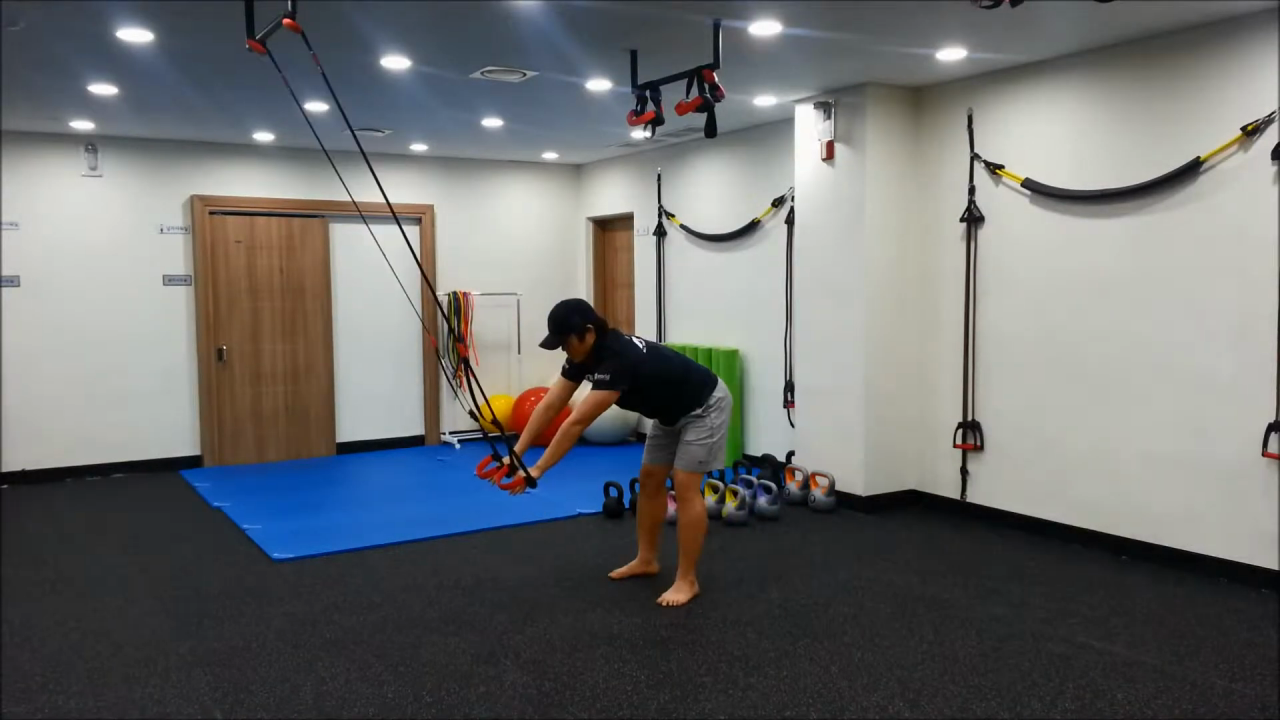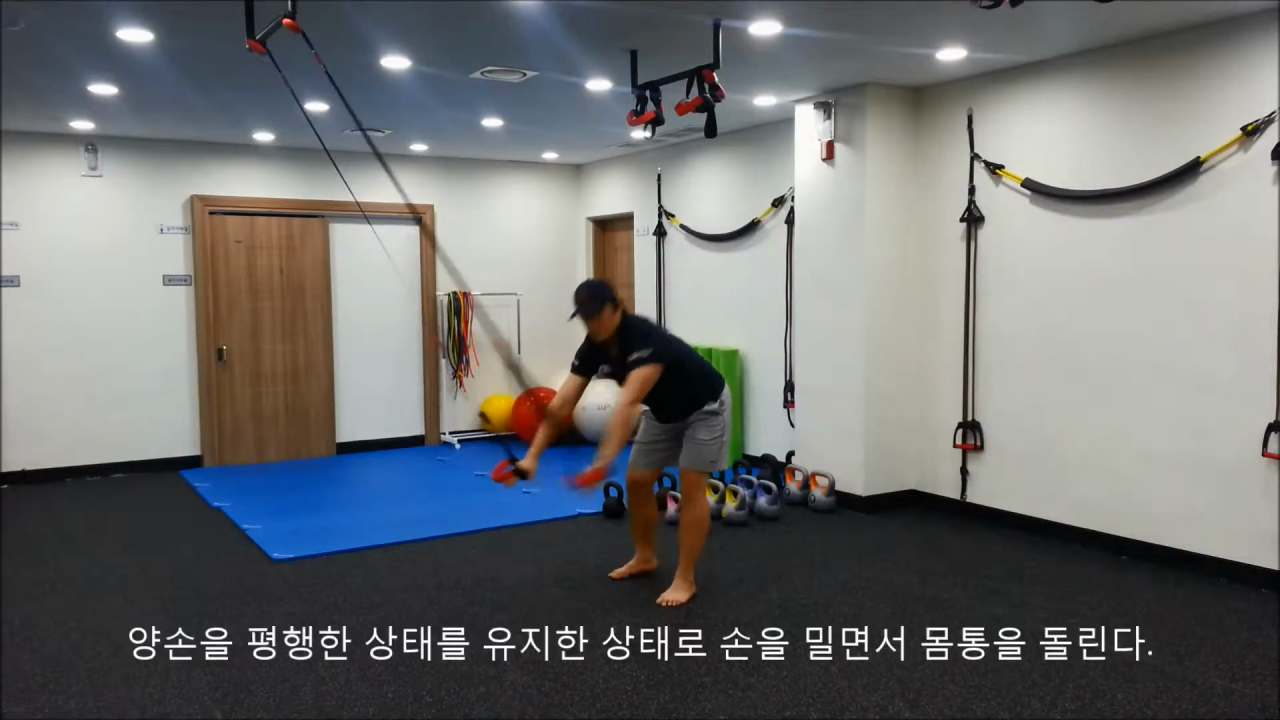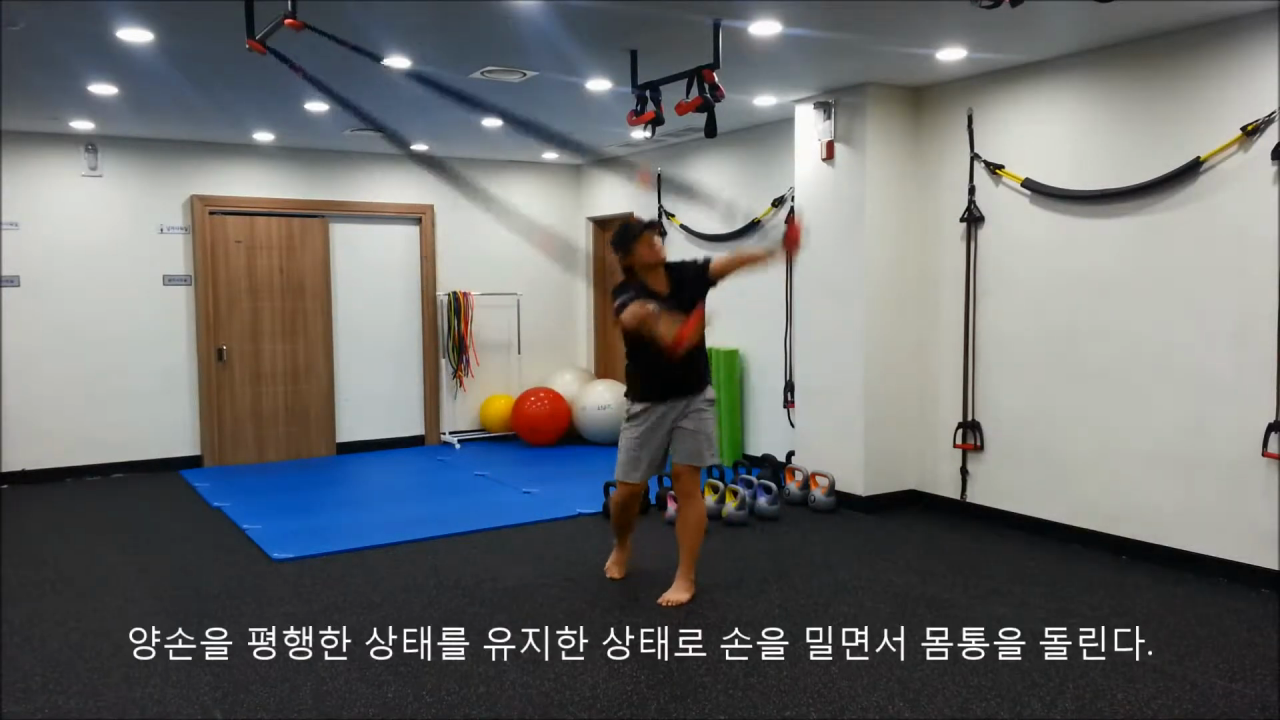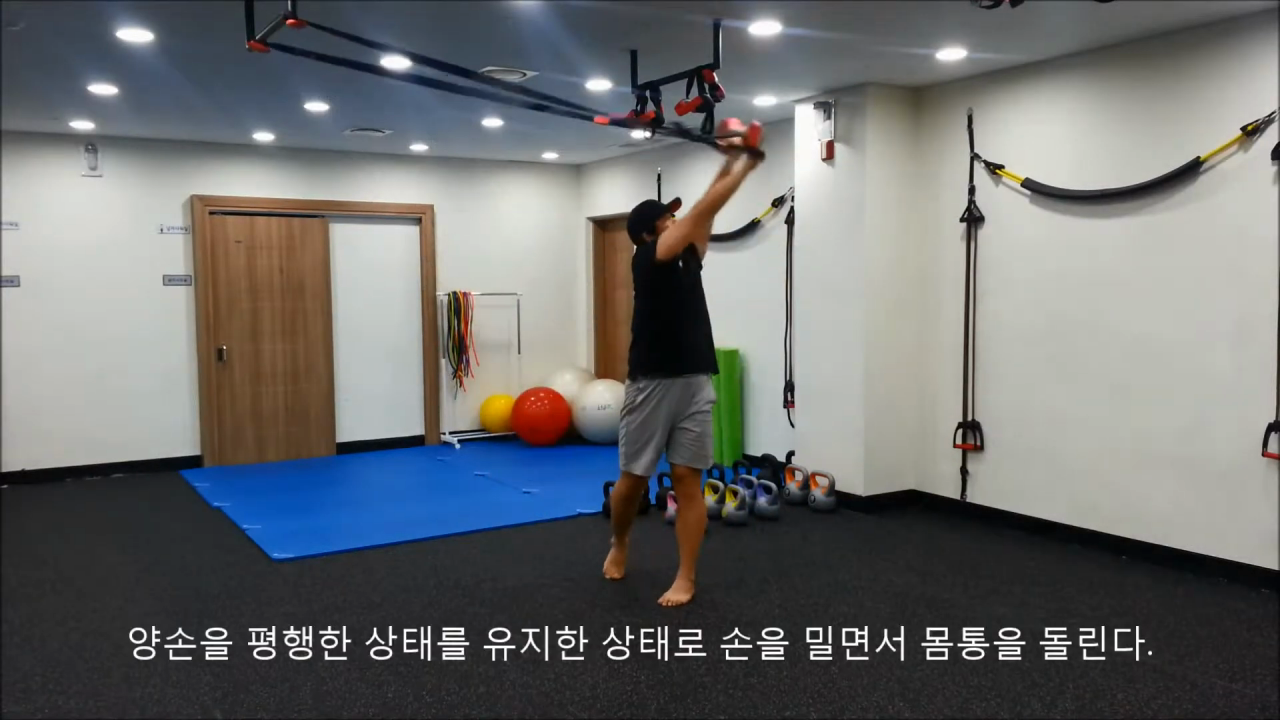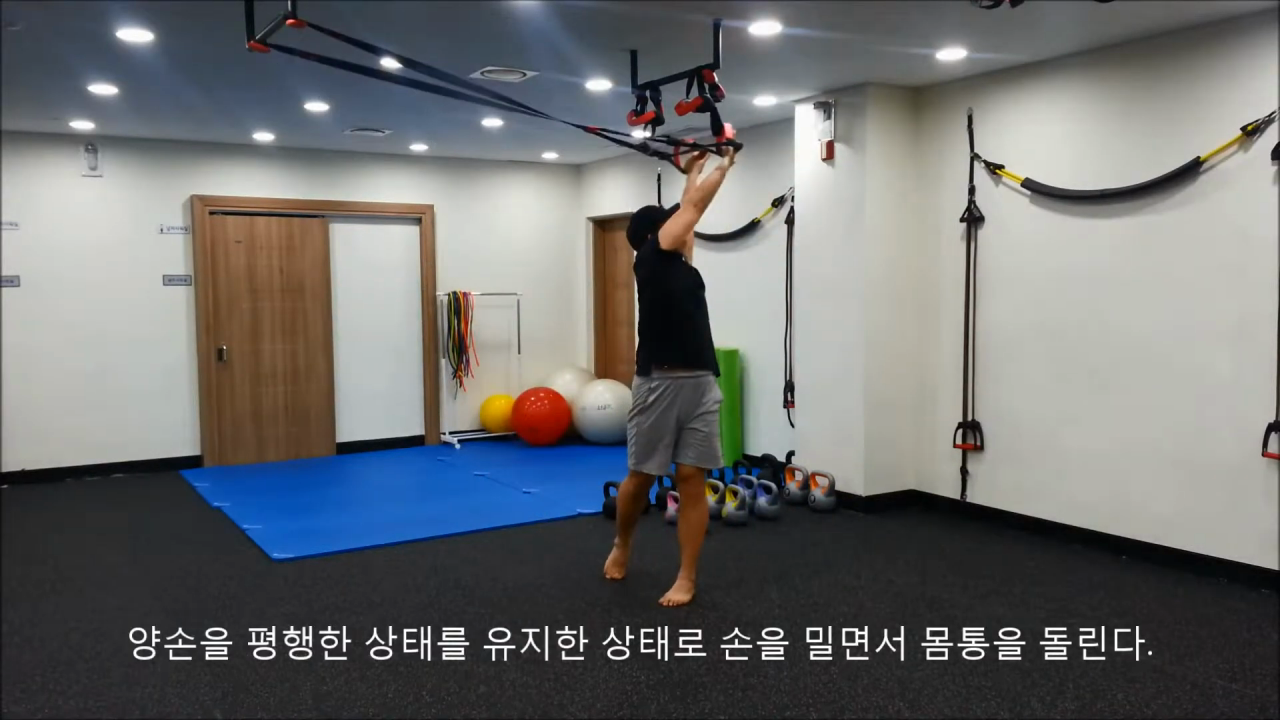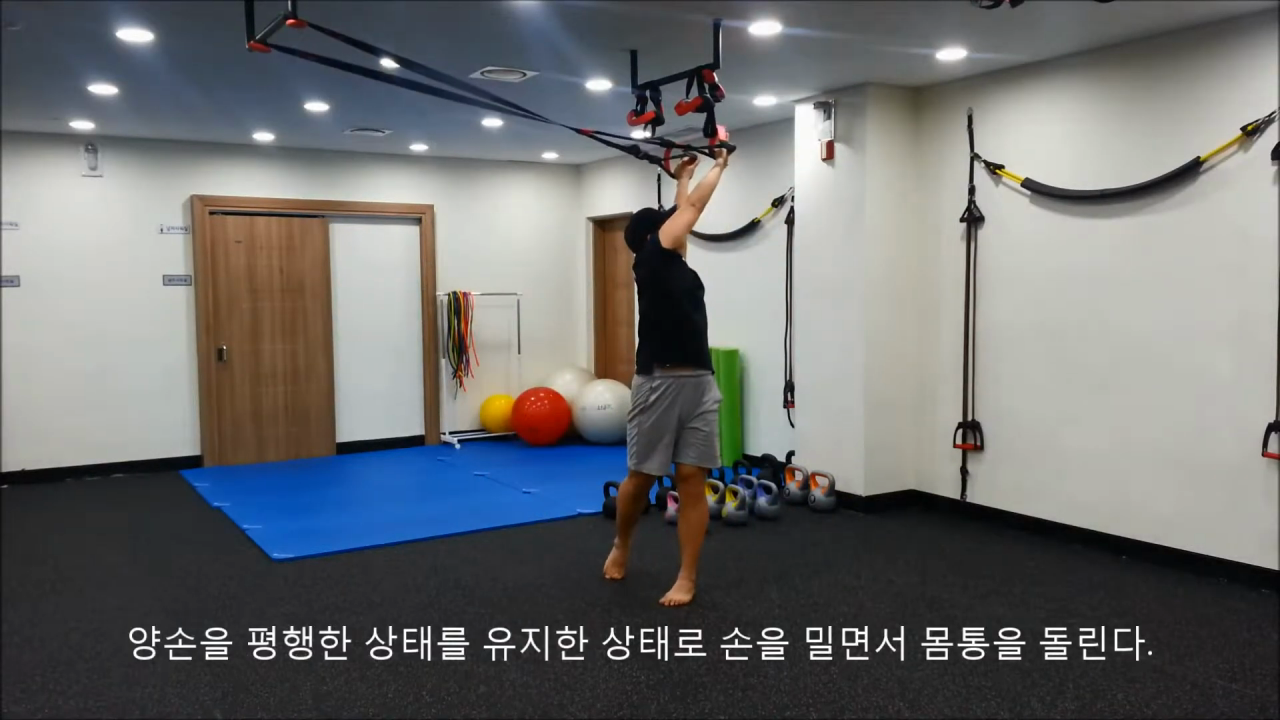
dt=0.3s
person 1, frame 1
left shoulder: (619, 359)
right shoulder: (583, 356)
left elbow: (577, 422)
right elbow: (550, 406)
left wrist: (537, 470)
right wrist: (515, 454)
left hip: (704, 406)
right hip: (671, 411)
left knee: (685, 486)
right knee: (649, 479)
left ankle: (687, 580)
right ankle: (646, 559)
person 1, frame 2
left shoulder: (646, 339)
right shoulder: (592, 350)
left elbow: (627, 403)
right elbow: (564, 402)
left wrist: (604, 460)
right wrist: (533, 455)
left hip: (704, 405)
right hip: (662, 413)
left knee: (691, 487)
right knee: (638, 483)
left ankle: (684, 580)
right ankle: (644, 557)
person 1, frame 3
left shoulder: (689, 274)
right shoulder: (627, 295)
left elbow: (731, 262)
right elbow: (640, 317)
left wrist: (772, 250)
right wrist: (664, 326)
left hip: (694, 398)
right hip: (648, 403)
left knee: (686, 483)
right knee: (628, 488)
left ankle: (686, 578)
right ankle: (620, 548)
person 1, frame 4
left shoulder: (688, 259)
right shoulder: (647, 260)
left elbow: (706, 214)
right elbow: (699, 212)
left wrist: (737, 161)
right wrist: (743, 164)
left hip: (695, 385)
right hip: (651, 385)
left knee: (687, 480)
right knee: (633, 477)
left ankle: (686, 578)
right ankle: (618, 546)
person 1, frame 5
left shoulder: (679, 260)
right shoulder: (651, 257)
left elbow: (690, 212)
right elbow: (692, 208)
left wrist: (694, 170)
right wrist: (724, 162)
left hip: (701, 384)
right hip: (659, 383)
left knee: (691, 481)
right knee: (641, 476)
left ankle: (686, 578)
right ankle: (621, 546)
person 1, frame 6
left shoulder: (674, 263)
right shoulder: (650, 258)
left elbow: (686, 212)
right elbow: (690, 209)
left wrist: (683, 176)
right wrist: (718, 165)
left hip: (700, 384)
right hip: (659, 383)
left knee: (692, 481)
right knee: (641, 475)
left ankle: (687, 578)
right ankle: (620, 547)
